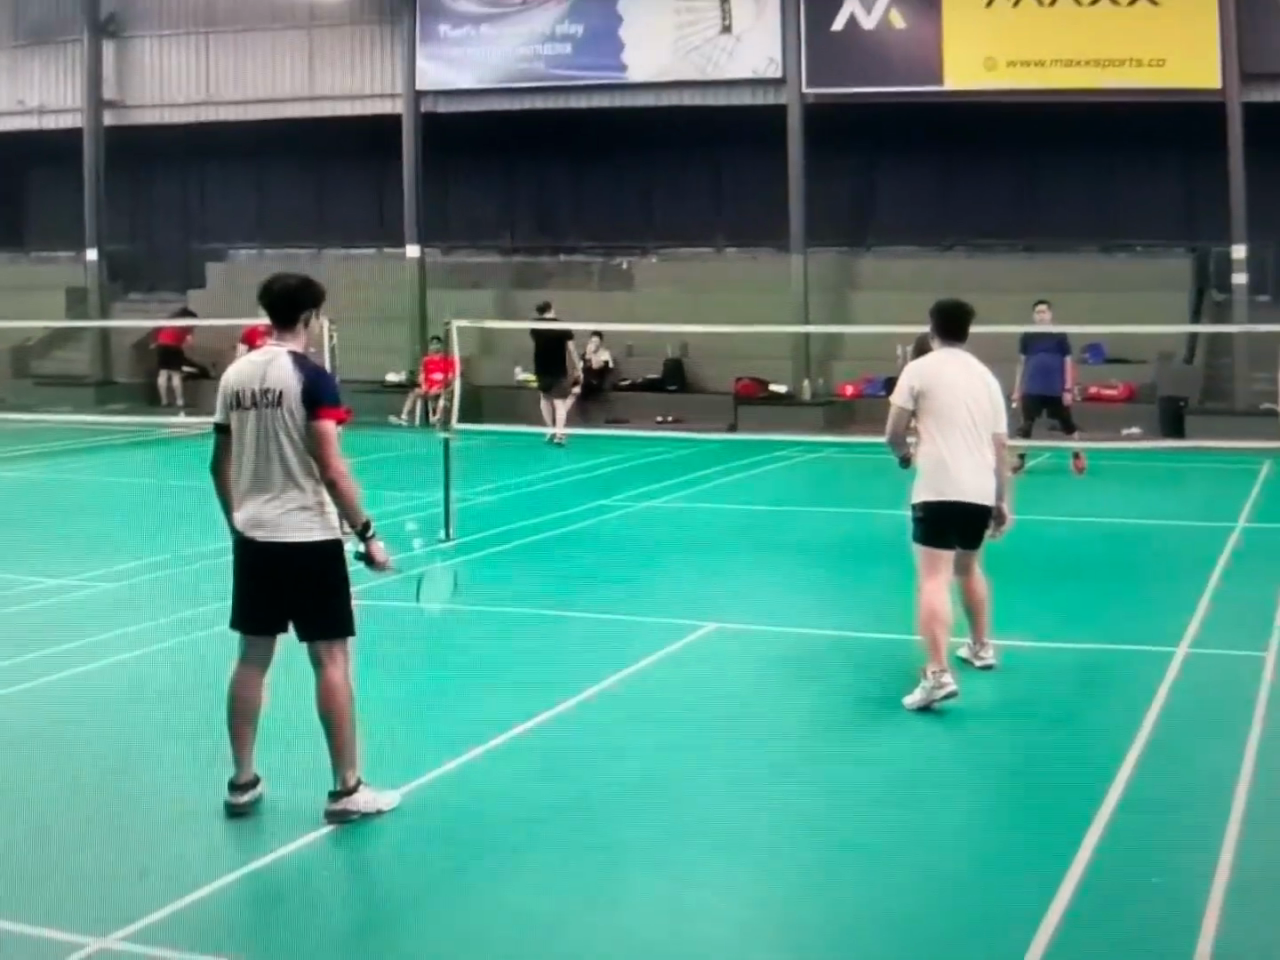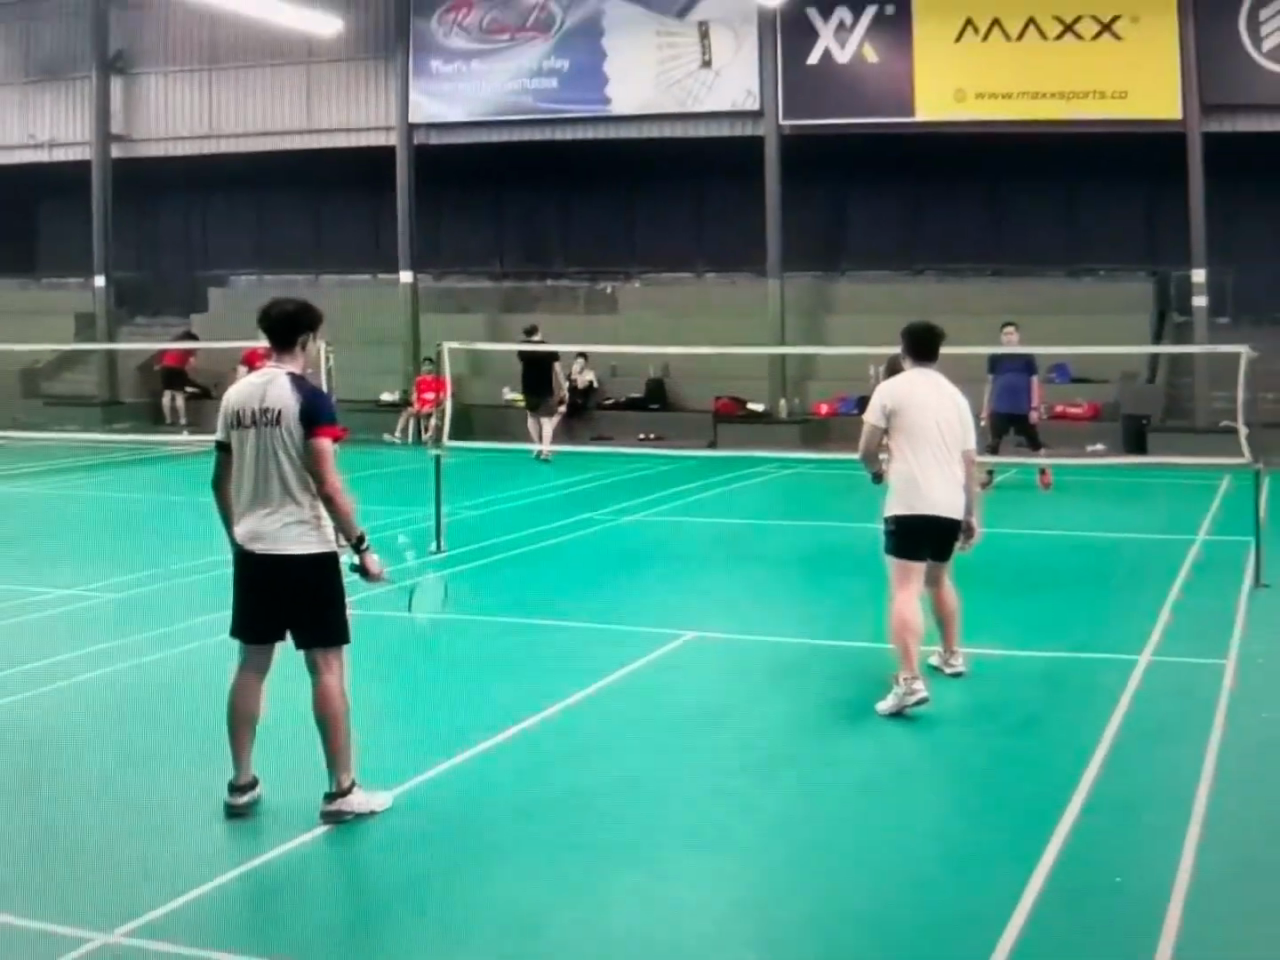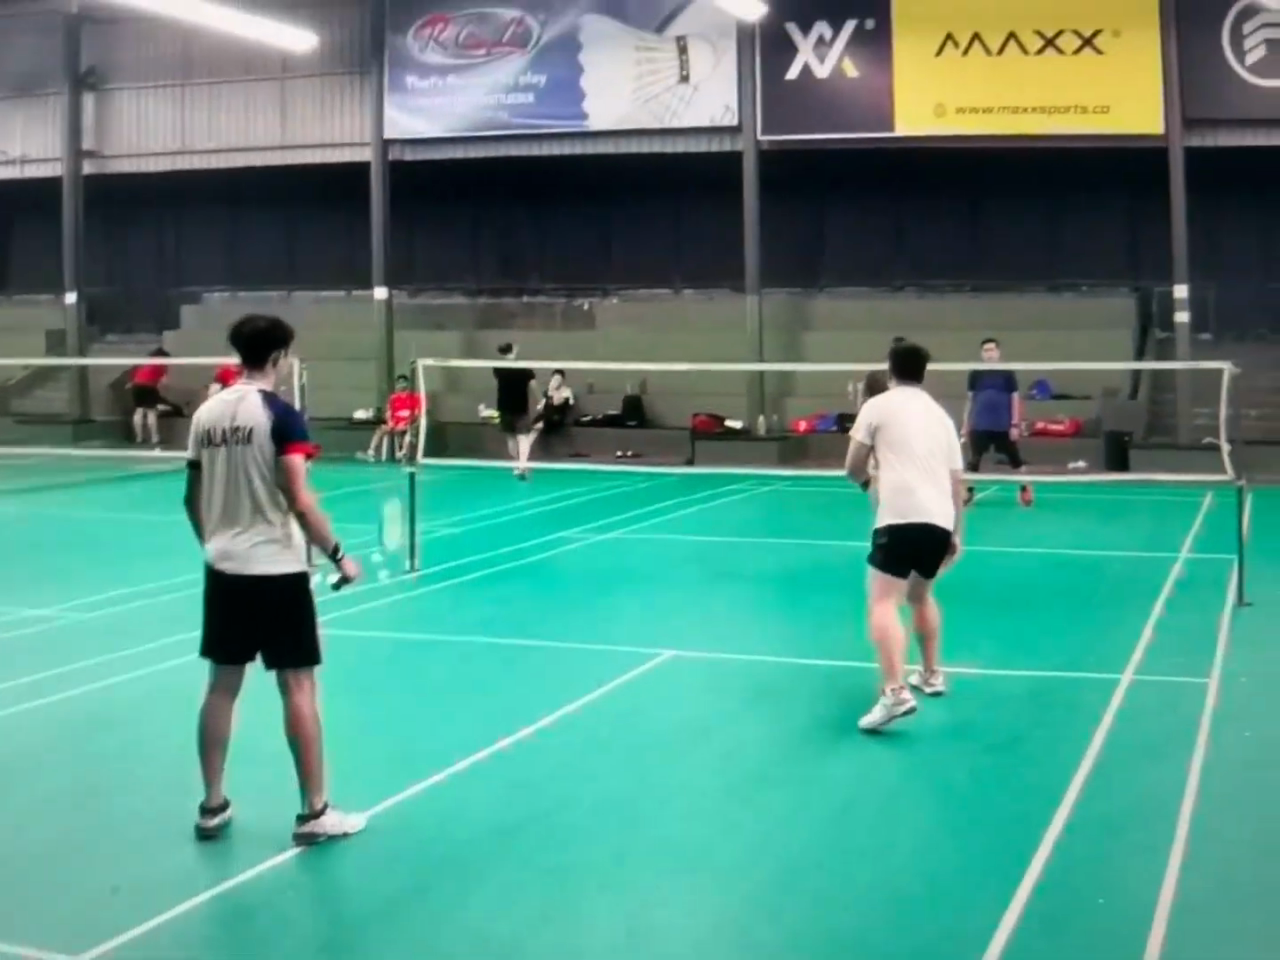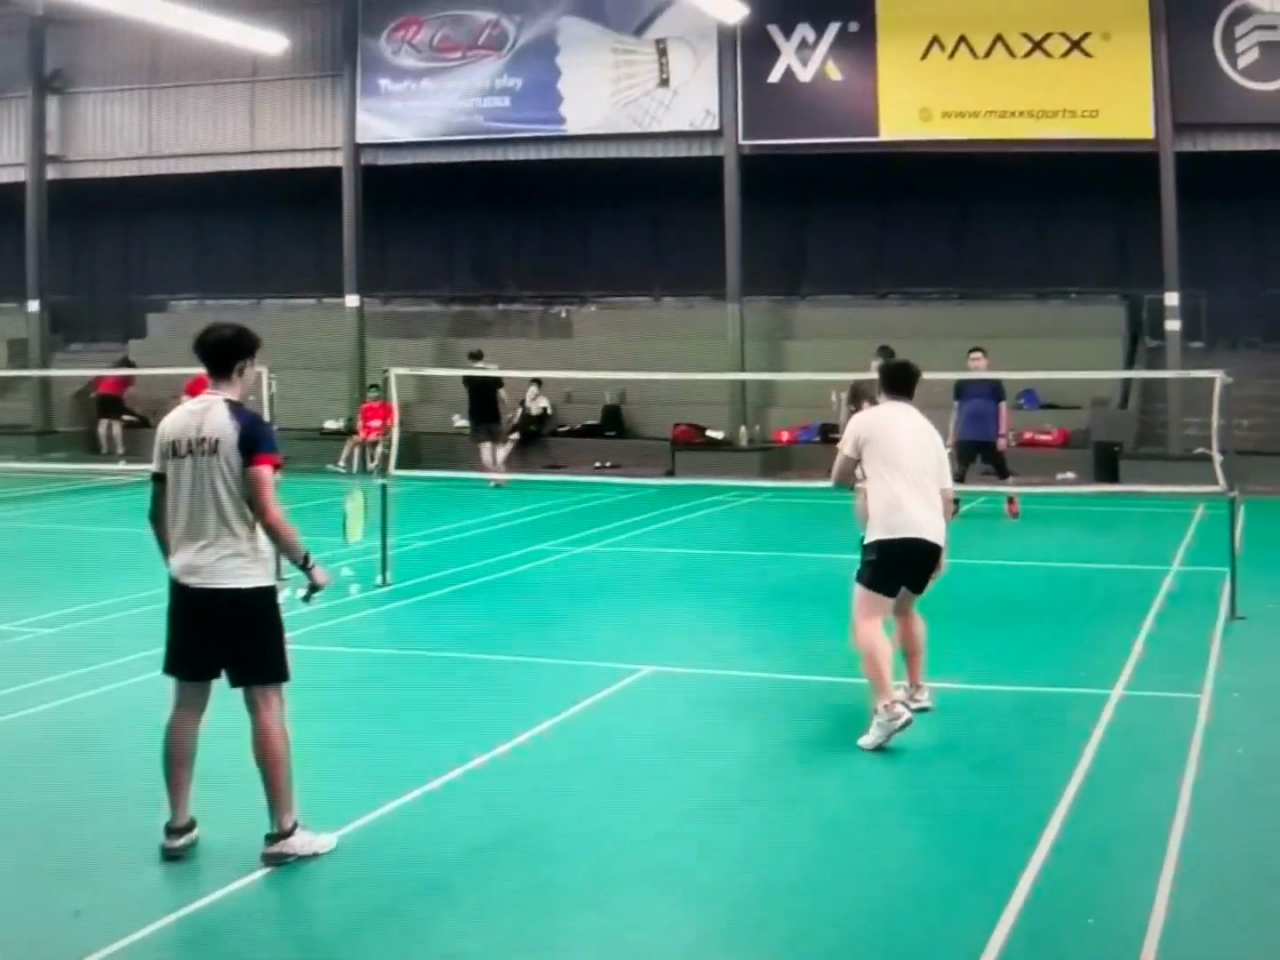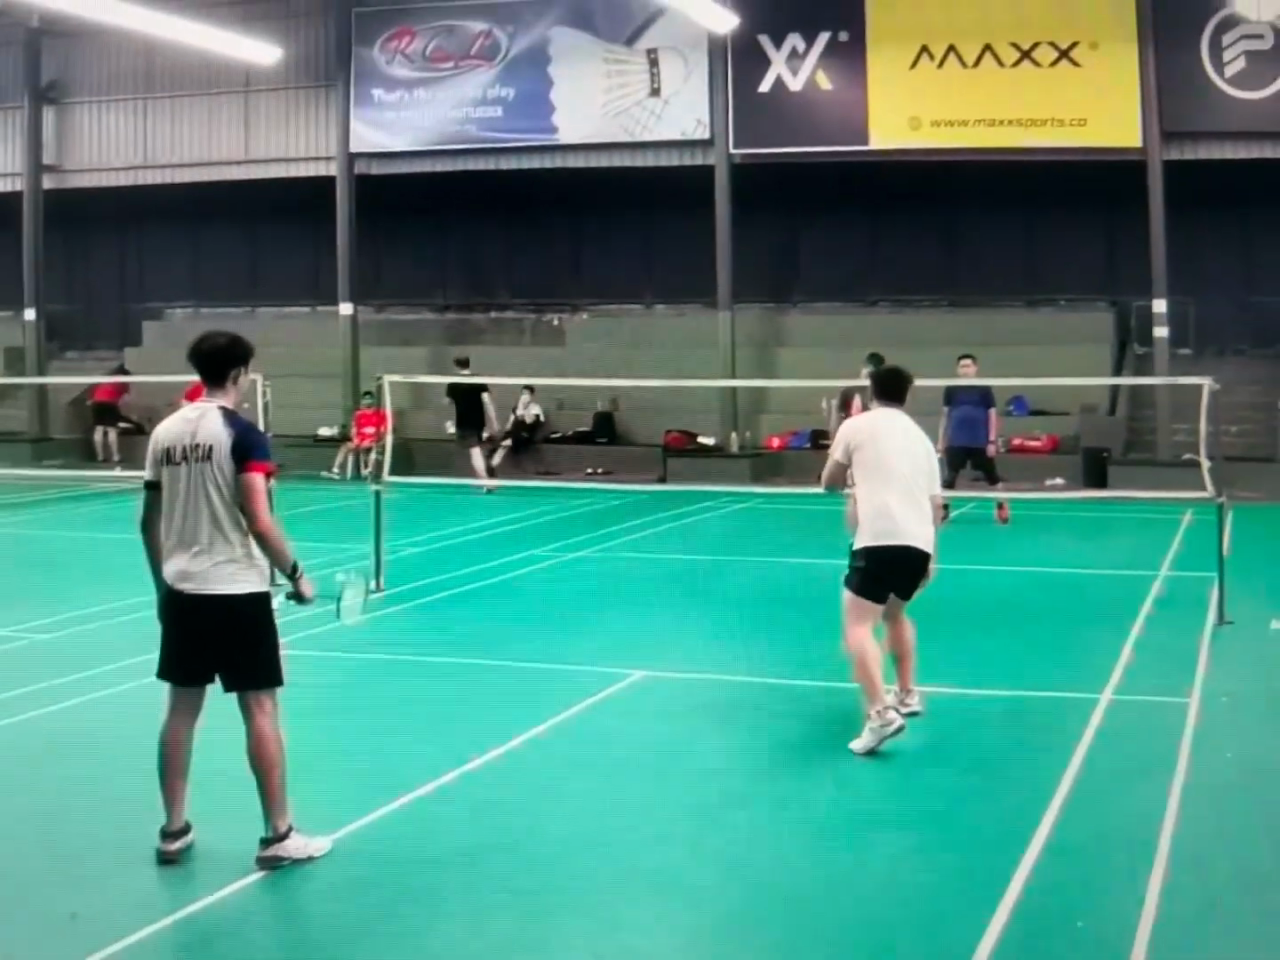
dt=0.2s
person 1, frame 1
left shoulder: (234, 375)
right shoulder: (312, 377)
left elbow: (220, 466)
right elbow: (332, 471)
right wrist: (368, 535)
left hip: (254, 537)
right hip: (309, 537)
left knee: (252, 658)
right knee: (331, 660)
left ankle: (242, 783)
right ankle: (347, 790)
person 1, frame 2
left shoulder: (235, 395)
right shoulder: (308, 398)
left elbow: (221, 482)
right elbow: (328, 487)
right wrist: (362, 548)
left hip: (253, 550)
right hip: (305, 551)
left knee: (251, 665)
right knee: (327, 666)
left ankle: (241, 784)
right ankle: (342, 791)
person 1, frame 3
left shoulder: (206, 413)
right shoulder: (280, 415)
left elbow: (193, 500)
right elbow: (300, 504)
right wrist: (338, 556)
left hip: (224, 569)
right hip: (276, 570)
left knee: (222, 686)
right knee: (298, 688)
left ankle: (212, 807)
right ankle: (314, 813)
person 1, frame 4
left shoulder: (171, 424)
right shoulder: (248, 425)
left elbow: (158, 514)
right elbow: (269, 515)
right wrist: (309, 565)
left hip: (189, 584)
right hip: (243, 585)
left knee: (187, 705)
right knee: (266, 707)
left ankle: (178, 827)
right ankle: (283, 833)
person 1, frame 5
left shoulder: (164, 431)
right shoulder: (241, 432)
left elbow: (149, 523)
right elbow: (259, 523)
left wrist: (163, 585)
right wrist: (296, 576)
left hip: (183, 591)
right hip: (237, 591)
left knee: (181, 710)
right knee: (260, 711)
left ankle: (173, 831)
right ankle: (279, 837)
person 2, frame 1
left shoulder: (919, 368)
right shoulder: (986, 376)
left elbow: (893, 434)
right elbow: (1000, 445)
left wrist: (905, 455)
right wrist: (1002, 500)
left hip: (938, 491)
right hip: (980, 492)
left knee: (933, 580)
right knee: (968, 567)
left ankle: (938, 675)
right ankle: (981, 647)
person 2, frame 2
left shoulder: (892, 388)
right shoulder: (955, 395)
left elbow: (866, 451)
right elbow: (969, 461)
left wrist: (878, 471)
right wrist: (970, 514)
left hip: (910, 505)
right hip: (950, 506)
left knee: (905, 590)
right knee: (938, 577)
left ankle: (909, 681)
right ankle: (951, 655)
person 2, frame 3
left shoulder: (878, 406)
right shoulder: (939, 414)
left elbow: (853, 468)
right elbow: (957, 480)
left wrist: (866, 480)
right wrist: (954, 534)
left hip: (902, 518)
right hip: (940, 520)
left knee: (882, 604)
right knee: (920, 594)
left ankle: (895, 692)
right ankle: (930, 674)
person 2, frame 4
left shoulder: (866, 420)
right shoulder: (928, 429)
left elbow: (839, 479)
right elbow: (946, 497)
left wrist: (860, 473)
right wrist: (938, 550)
left hip: (892, 533)
right hip: (930, 535)
left knee: (867, 620)
right knee: (905, 608)
left ankle: (888, 708)
right ankle: (916, 690)
person 2, frame 5
left shoulder: (856, 425)
right shoulder: (920, 436)
left elbow: (830, 483)
right elbow: (935, 503)
right wrist: (928, 557)
left hip: (880, 540)
right hip: (919, 542)
left knee: (857, 625)
right knee: (895, 613)
left ankle: (880, 713)
right ankle: (907, 695)
